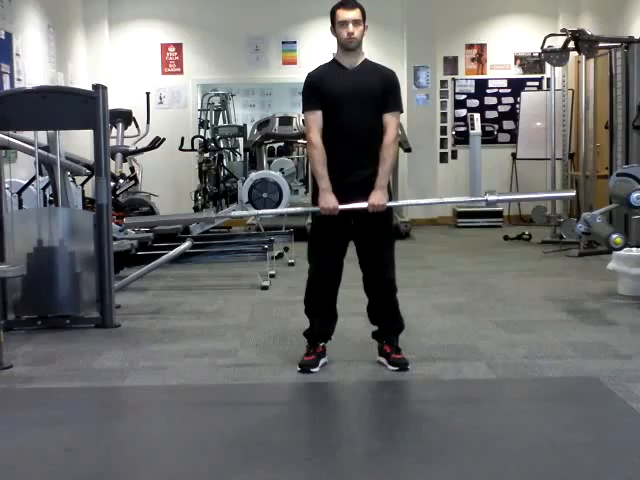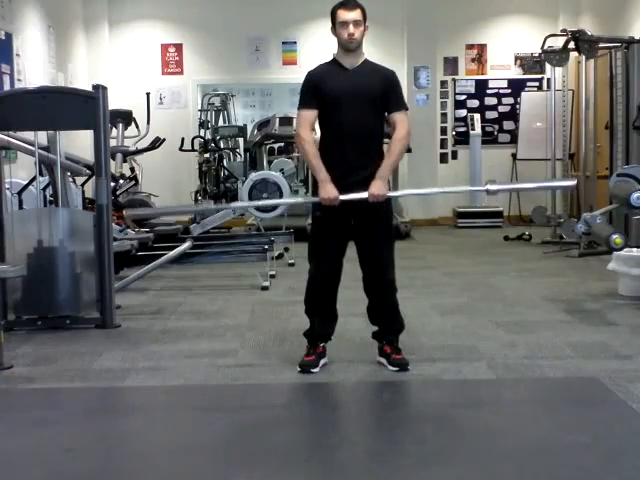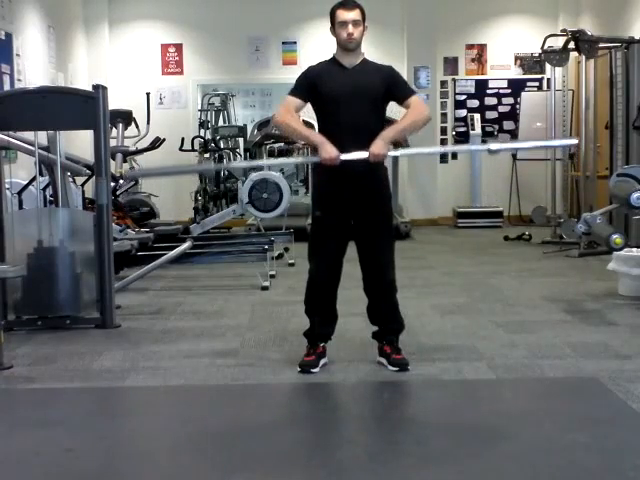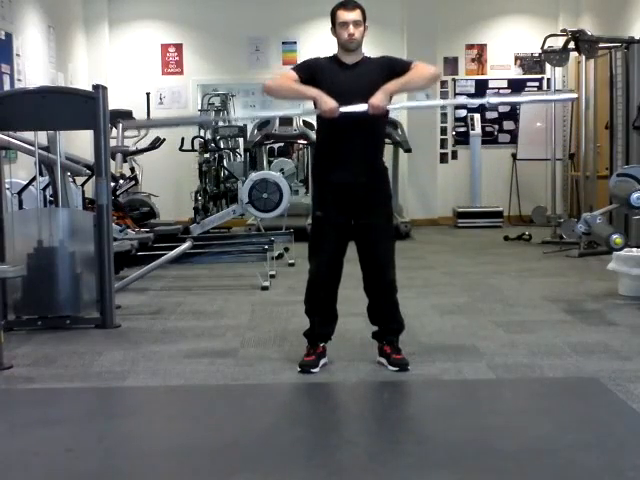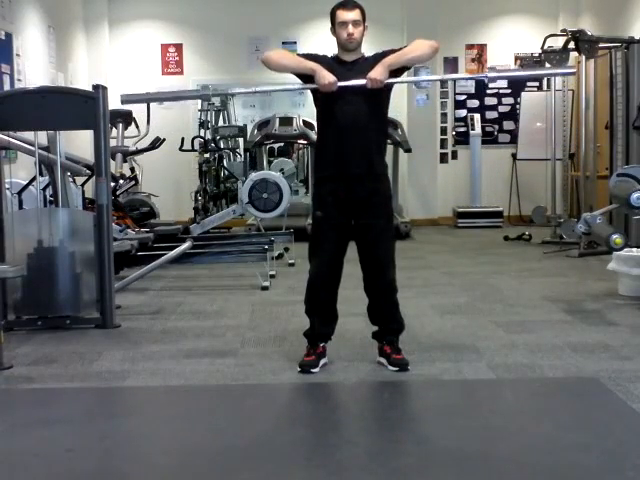
dt=0.4s
person 1, frame 1
left shoulder: (384, 76)
right shoulder: (317, 78)
left elbow: (390, 135)
right elbow: (314, 137)
left wrist: (381, 187)
right wrist: (324, 190)
left hip: (373, 190)
right hip: (330, 191)
left knee: (380, 272)
right knee: (322, 272)
left ankle: (388, 341)
right ankle: (317, 342)
person 1, frame 2
left shoulder: (384, 77)
right shoulder: (318, 77)
left elbow: (401, 129)
right elbow: (304, 132)
left wrist: (382, 177)
right wrist: (323, 181)
left hip: (374, 190)
right hip: (330, 191)
left knee: (381, 271)
right knee: (323, 271)
left ankle: (389, 342)
right ankle: (317, 343)
person 1, frame 3
left shoulder: (383, 74)
right shoulder: (317, 74)
left elbow: (421, 112)
right elbow: (282, 117)
left wrist: (389, 137)
right wrist: (318, 143)
left hip: (373, 187)
right hip: (329, 188)
left knee: (380, 270)
right knee: (322, 270)
left ankle: (388, 342)
right ankle: (317, 343)
person 1, frame 4
left shoulder: (384, 67)
right shoulder: (318, 69)
left elbow: (431, 73)
right elbow: (271, 85)
left wrist: (389, 90)
right wrist: (314, 94)
left hip: (372, 185)
right hip: (329, 186)
left knee: (380, 269)
right knee: (323, 269)
left ankle: (388, 342)
right ankle: (317, 343)
person 1, frame 5
left shoulder: (382, 61)
right shoulder: (318, 63)
left elbow: (430, 46)
right elbow: (269, 57)
left wrist: (387, 64)
right wrist: (315, 70)
left hip: (373, 183)
right hip: (330, 184)
left knee: (381, 269)
right knee: (323, 269)
left ankle: (389, 342)
right ankle: (317, 343)
